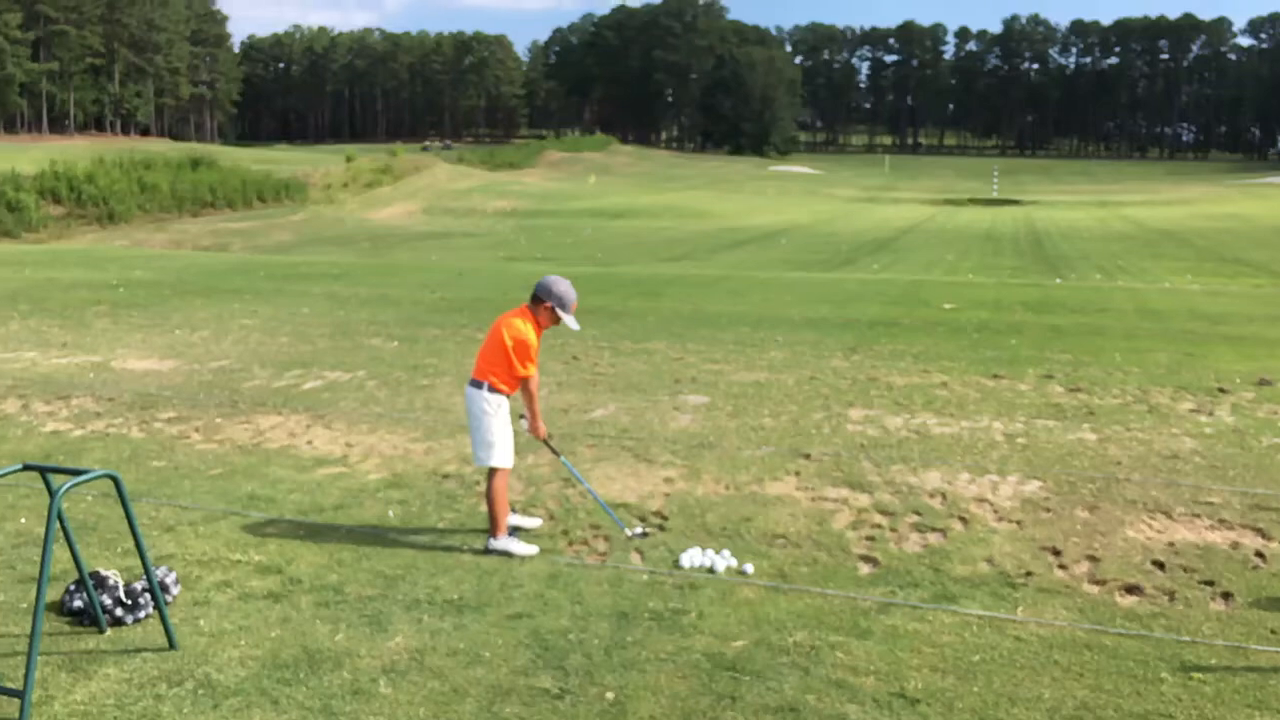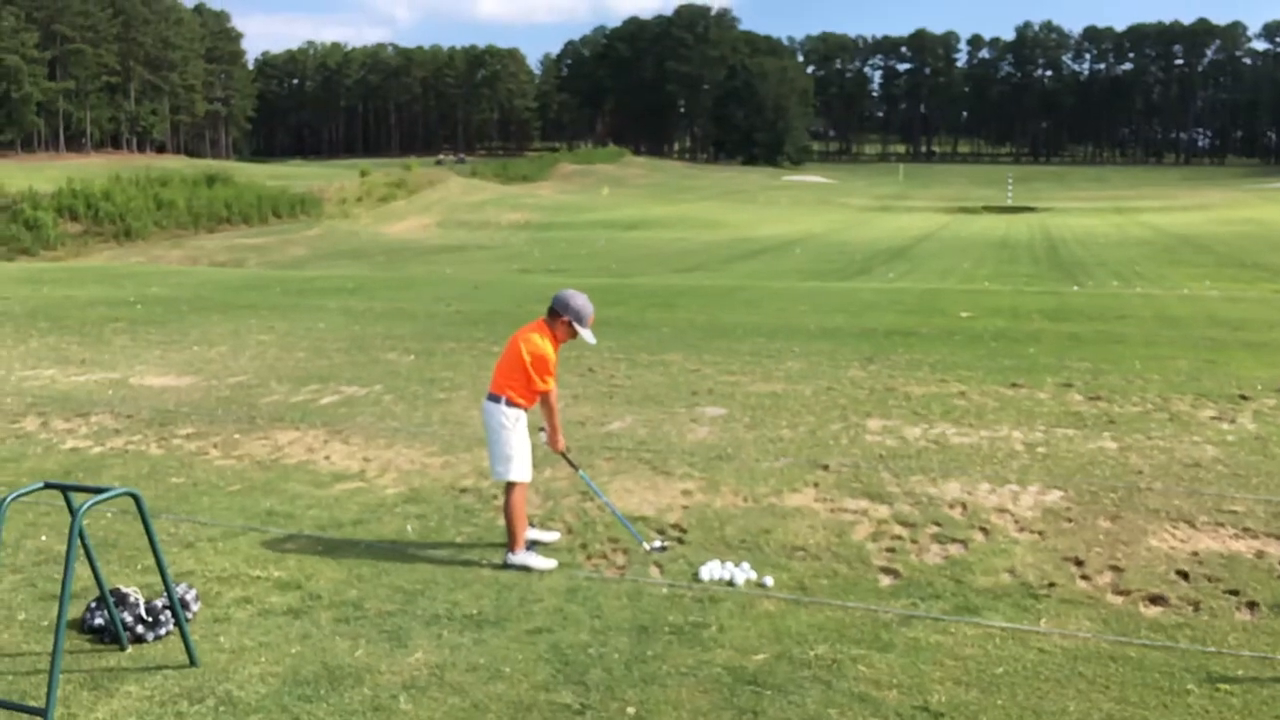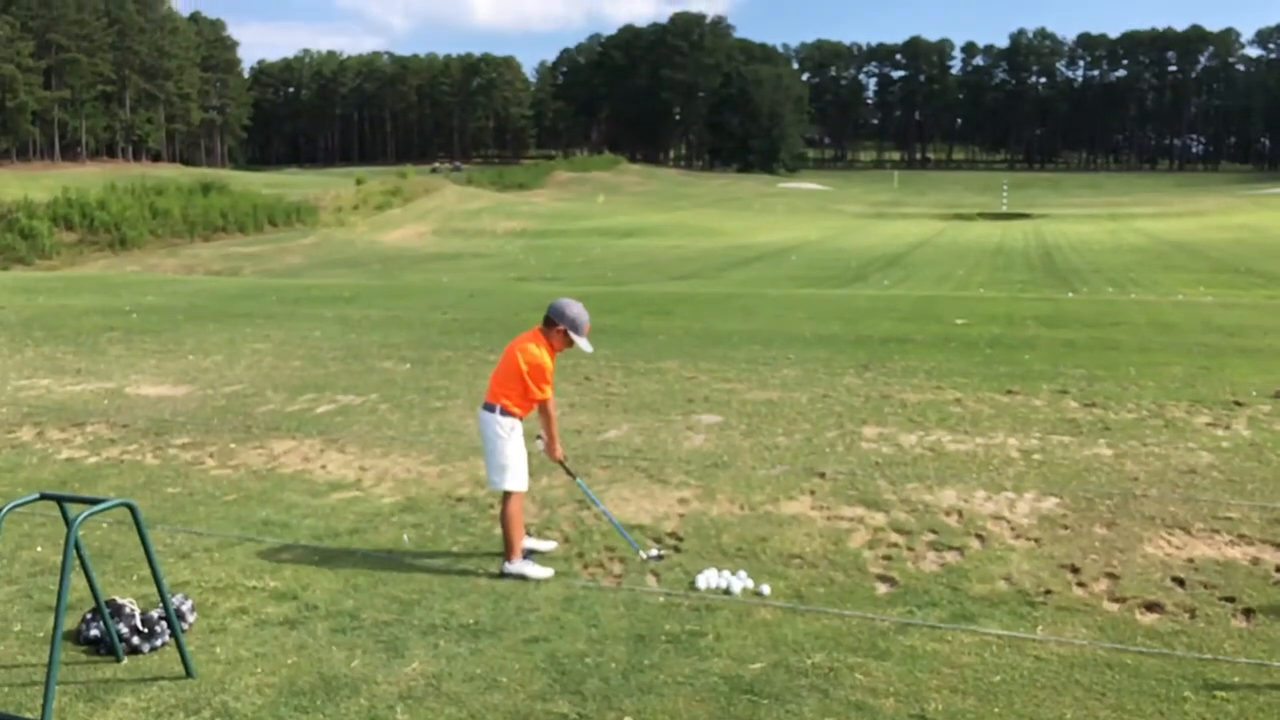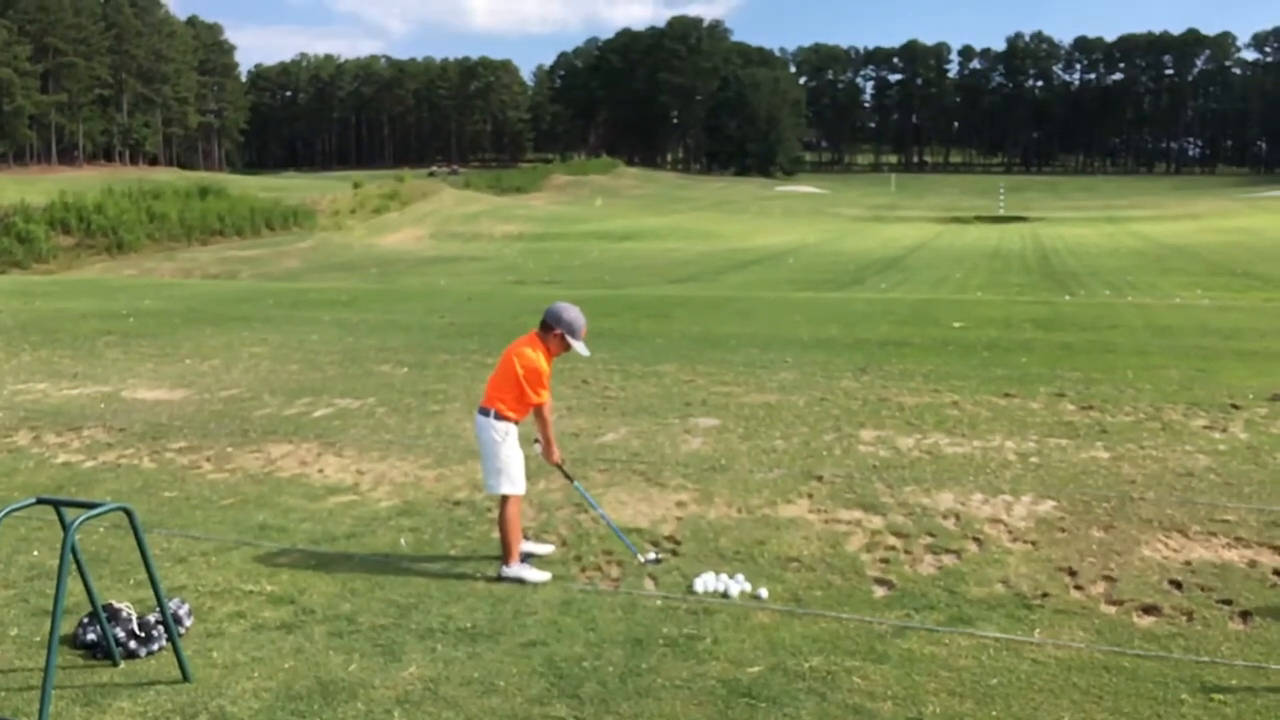
dt=0.4s
person 1, frame 1
left shoulder: (521, 319)
right shoulder: (523, 331)
left elbow: (530, 375)
right elbow: (528, 382)
left wrist: (533, 416)
right wrist: (536, 420)
left hip: (490, 393)
right hip: (489, 396)
left knee: (502, 461)
right knee: (499, 466)
left ankle: (504, 514)
right ankle: (498, 537)
person 1, frame 2
left shoulder: (539, 333)
right shoulder: (540, 346)
left elbow: (547, 390)
right elbow: (548, 397)
left wrist: (552, 430)
right wrist: (556, 434)
left hip: (508, 407)
right hip: (507, 410)
left knee: (520, 476)
right knee: (517, 480)
left ankle: (522, 529)
right ankle: (517, 551)
person 1, frame 3
left shoulder: (535, 341)
right shoulder: (537, 355)
left elbow: (544, 399)
right elbow: (545, 406)
left wrist: (548, 437)
right wrist: (553, 442)
left hip: (503, 416)
right hip: (502, 419)
left knee: (517, 484)
right knee: (513, 490)
left ankle: (519, 538)
right ankle: (513, 560)
person 1, frame 4
left shoulder: (533, 346)
right shoulder: (533, 359)
left elbow: (543, 401)
right elbow: (541, 410)
left wrist: (547, 441)
right wrist: (550, 446)
left hip: (500, 421)
right hip: (498, 424)
left knee: (515, 488)
right knee: (511, 493)
left ankle: (517, 542)
right ankle: (511, 564)
